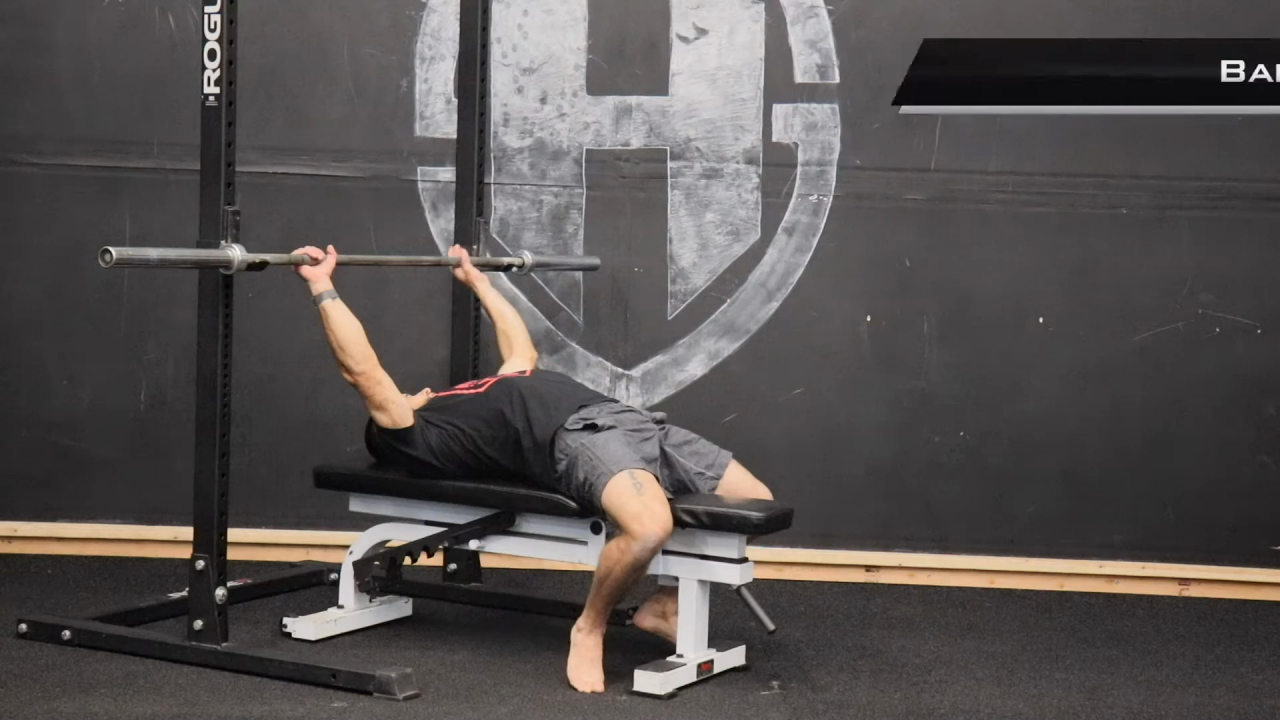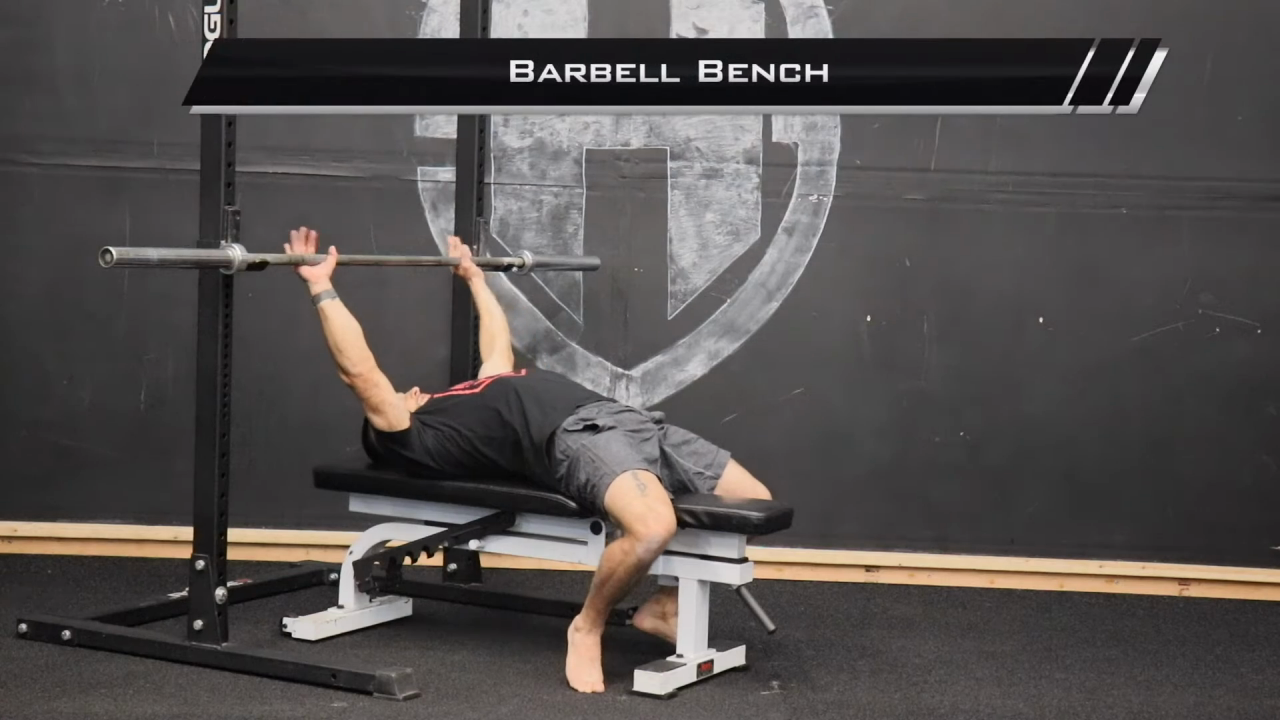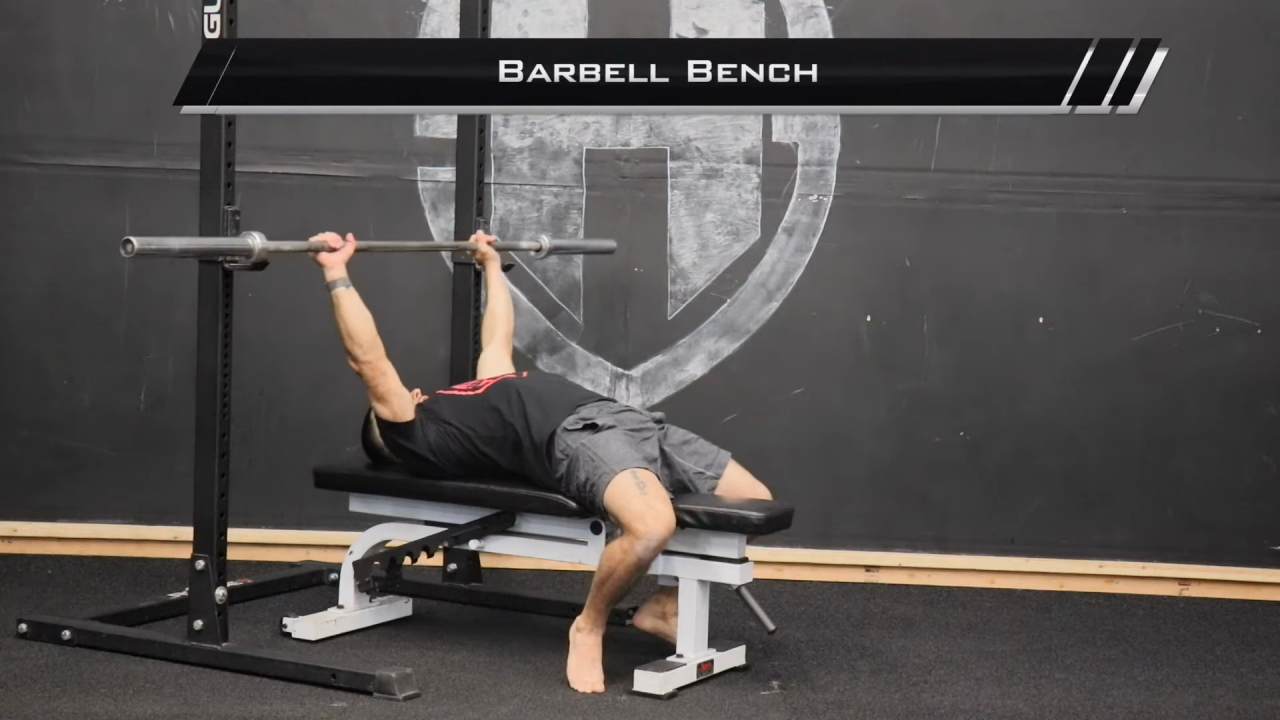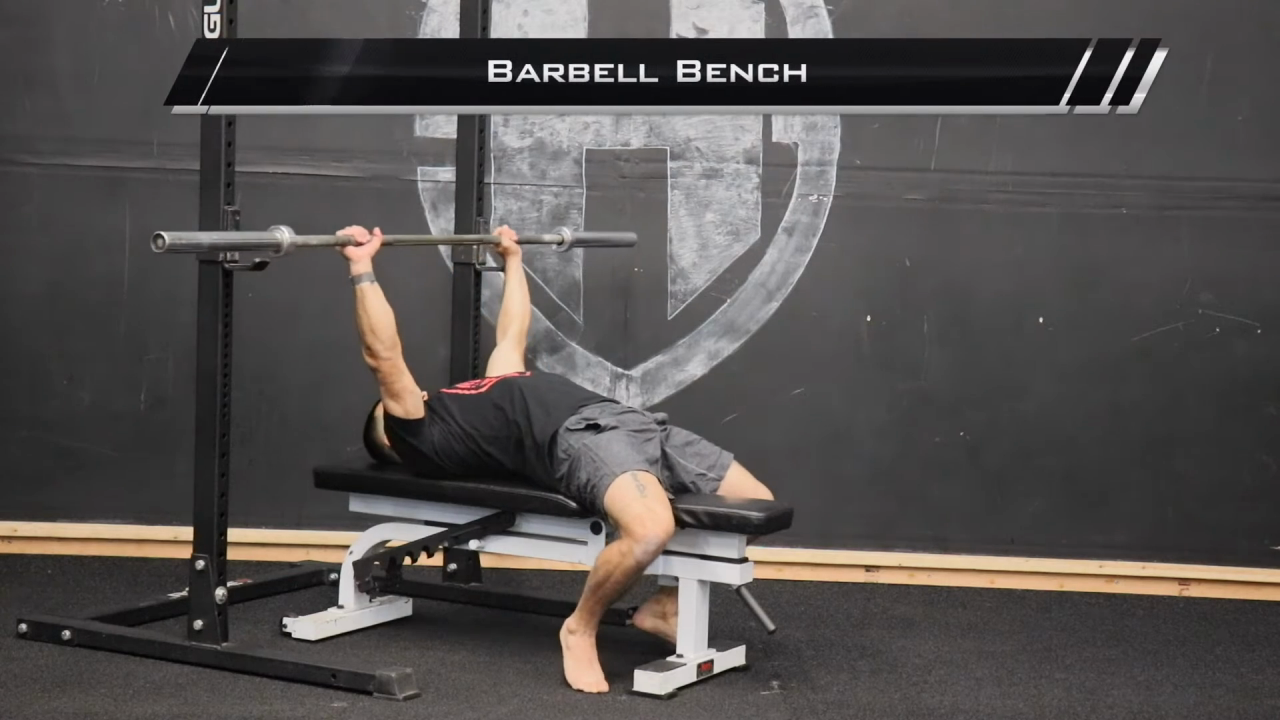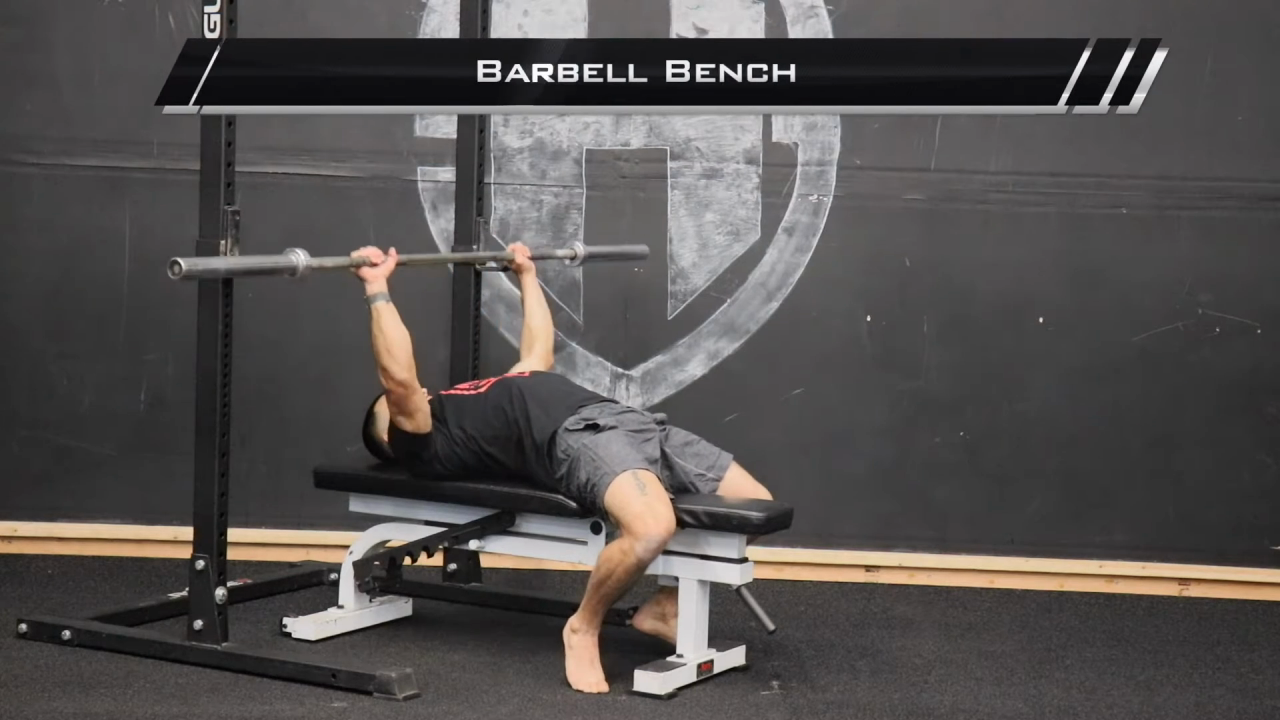
dt=0.4s
person 1, frame 1
left shoulder: (473, 407)
right shoulder: (420, 439)
left elbow: (522, 351)
right elbow: (363, 371)
left wrist: (478, 281)
right wrist: (322, 286)
left knee: (755, 505)
right knee: (649, 526)
left ankle: (666, 605)
right ankle: (590, 628)
person 1, frame 2
left shoulder: (472, 404)
right shoulder: (419, 441)
left elbow: (499, 348)
right elbow: (360, 372)
left wrist: (474, 277)
right wrist: (320, 287)
left knee: (754, 507)
right knee: (653, 527)
left ankle: (665, 606)
right ankle: (588, 627)
person 1, frame 3
left shoulder: (472, 402)
right shoulder: (420, 439)
left elbow: (498, 338)
right elbow: (368, 360)
left wrist: (490, 263)
right wrist: (336, 274)
left knee: (754, 505)
right knee: (652, 526)
left ankle: (665, 605)
right ankle: (589, 627)
person 1, frame 4
left shoulder: (474, 404)
right shoulder: (424, 439)
left elbow: (511, 335)
right elbow: (383, 355)
left wrist: (512, 257)
right wrist: (362, 268)
right knee: (650, 530)
left ankle: (666, 604)
right ankle: (581, 627)
person 1, frame 5
left shoulder: (479, 408)
right shoulder: (424, 445)
left elbow: (539, 351)
right elbow: (397, 375)
left wrist: (526, 275)
right wrist: (377, 288)
right knee: (651, 527)
left ankle: (666, 606)
right ankle: (584, 627)
